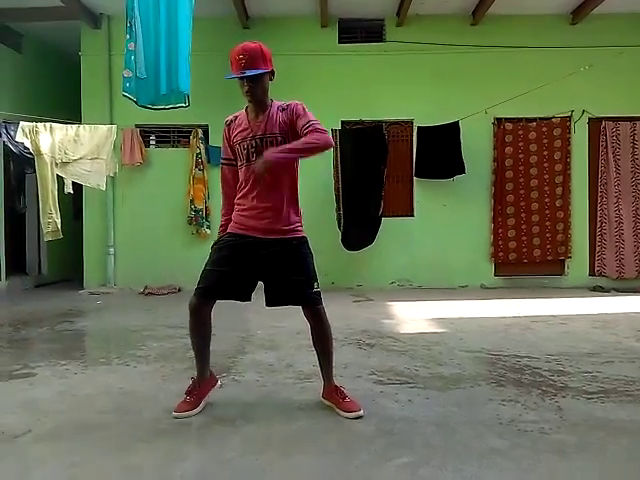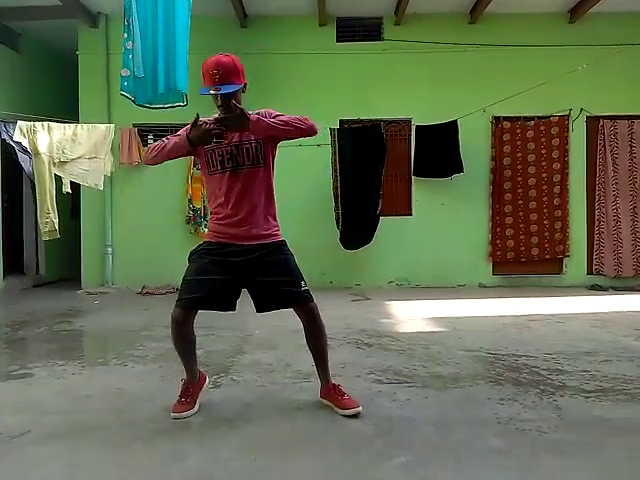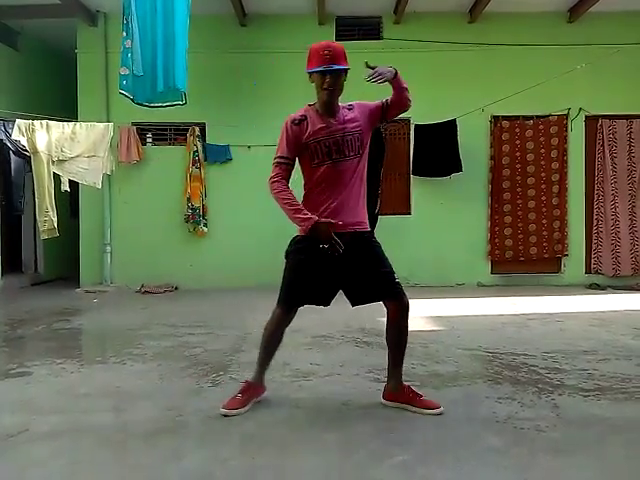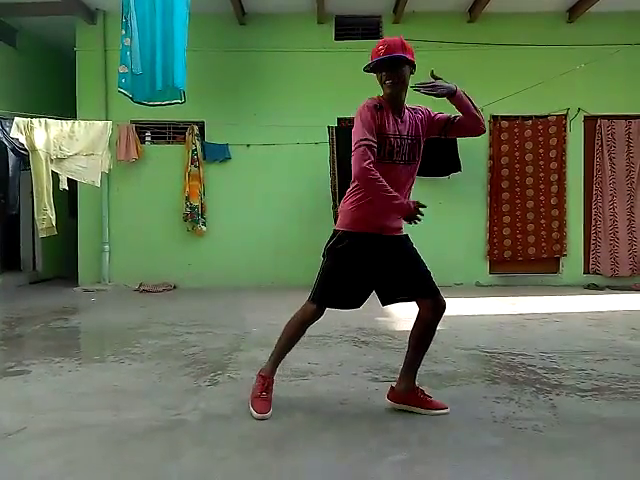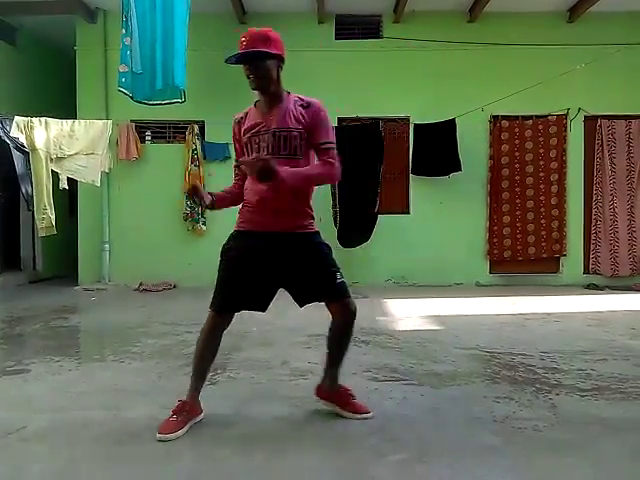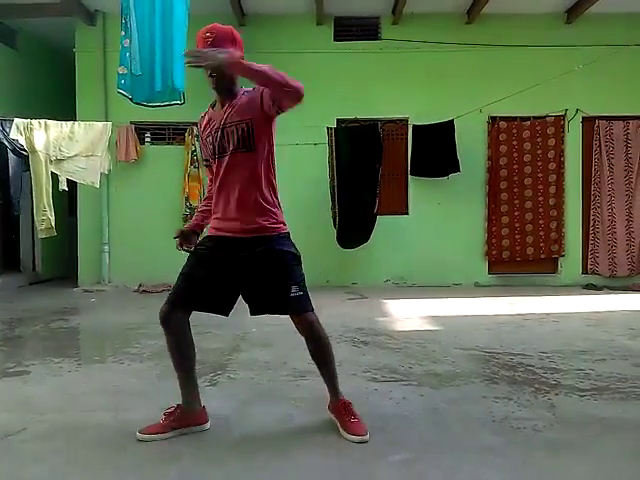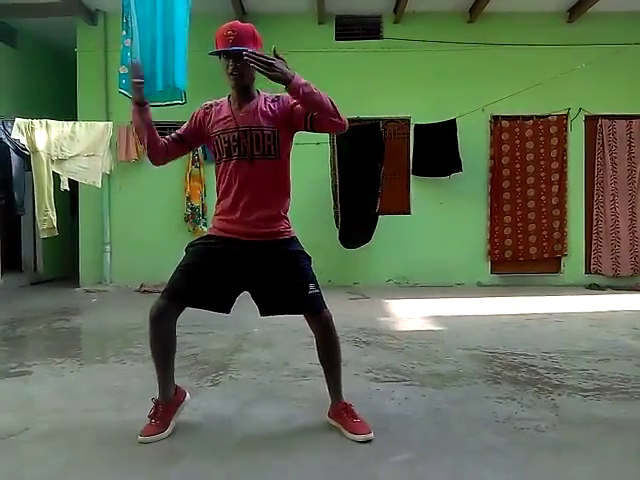
dt=0.5s
person 1, frame 1
left shoulder: (292, 112)
right shoulder: (232, 126)
left elbow: (324, 139)
left wrist: (273, 157)
right wrist: (224, 229)
left hip: (286, 235)
right hip: (240, 234)
left knee: (314, 308)
right knee: (198, 303)
left ankle: (330, 387)
right ankle: (203, 378)
person 1, frame 2
left shoulder: (263, 121)
right shoulder: (198, 130)
left elbow: (309, 128)
right elbow: (151, 156)
left wrist: (250, 123)
right wrist: (189, 140)
left hip: (266, 242)
right hip: (219, 244)
left knee: (308, 309)
right knee: (182, 317)
left ankle: (328, 385)
right ankle: (194, 380)
person 1, frame 3
left shoulder: (363, 113)
right shoulder: (296, 124)
left elbow: (404, 103)
right elbow: (277, 181)
left wrist: (394, 77)
right wrist: (310, 222)
left hip: (358, 235)
right hip: (314, 235)
left knee: (398, 304)
right knee: (284, 311)
left ankle: (396, 387)
right ankle: (255, 382)
person 1, frame 4
left shoulder: (422, 118)
right shoulder: (370, 110)
left elbow: (478, 128)
right elbow: (361, 164)
left wrist: (455, 93)
right wrist: (401, 203)
left hip: (394, 237)
right hip: (355, 234)
left knee: (434, 306)
right knee: (315, 307)
left ankle: (405, 388)
right ankle: (265, 377)
person 1, frame 5
left shoulder: (311, 110)
right shoulder: (243, 122)
left elbow: (330, 170)
right elbow: (242, 185)
left wrist: (278, 173)
right wrist: (212, 199)
left hip: (301, 235)
right hip: (251, 235)
left knee: (345, 309)
right knee: (218, 318)
left ankle: (331, 385)
right ankle: (191, 402)
person 1, frame 6
left shoulder: (258, 99)
right shoulder: (206, 121)
left elbow: (293, 91)
left wrist: (228, 61)
right wrist: (196, 225)
left hip: (267, 238)
right hip: (218, 240)
left knee: (306, 320)
right knee: (171, 314)
left ankle: (338, 403)
right ankle: (191, 408)
person 1, frame 7
left shoulder: (284, 106)
right shoulder: (208, 115)
left elbow: (337, 124)
right elbow: (159, 155)
left wrist: (292, 81)
right wrist: (140, 106)
left hip: (277, 243)
right hip: (225, 240)
left knee: (321, 319)
right knee: (162, 312)
left ankle: (340, 407)
right ankle: (168, 398)
